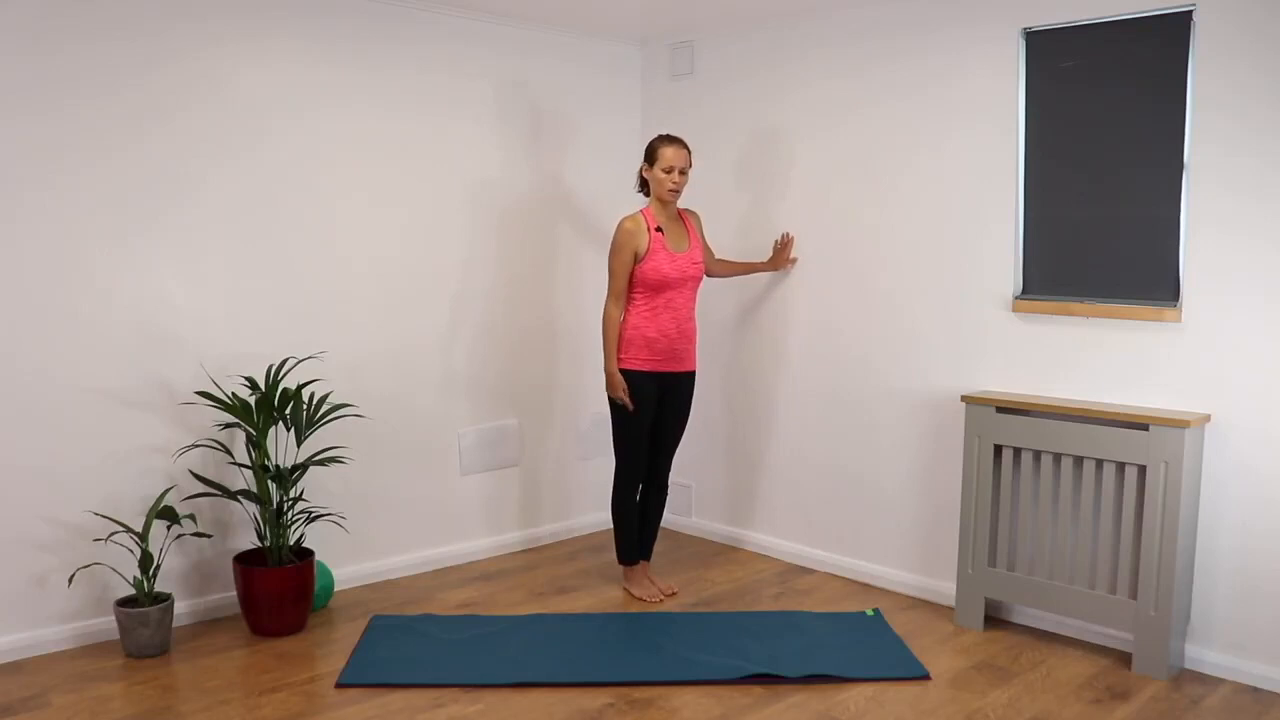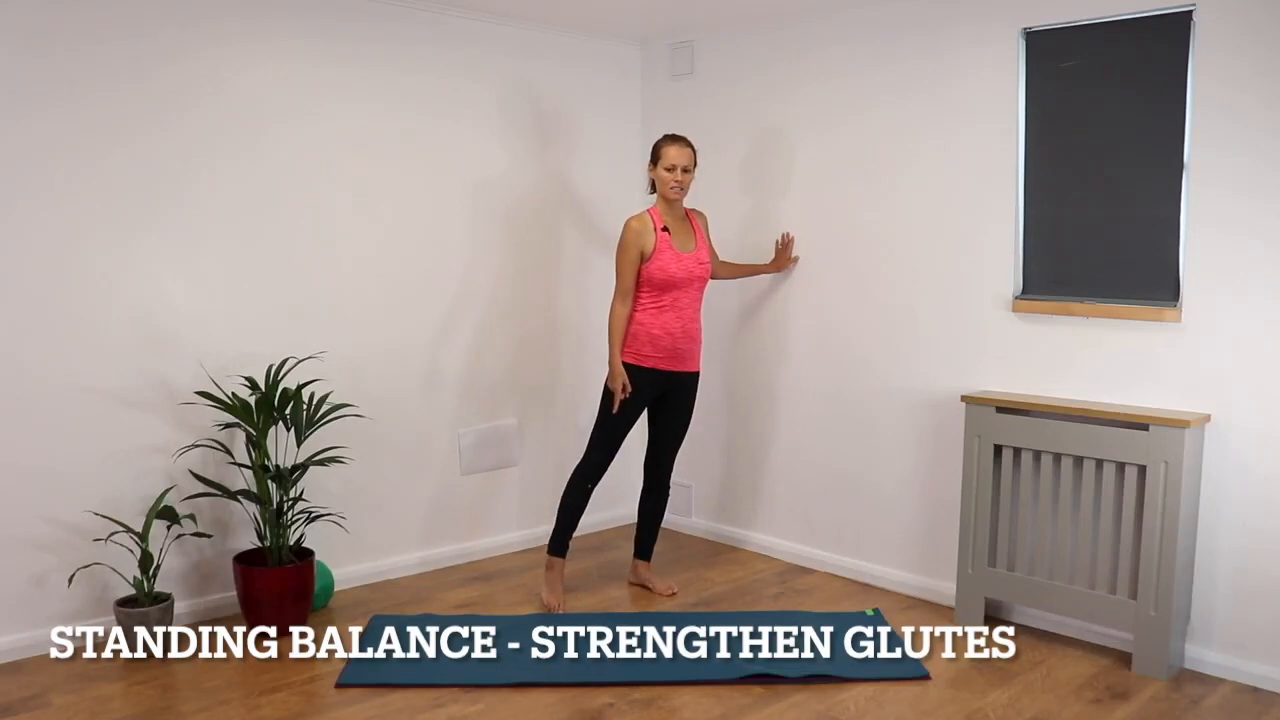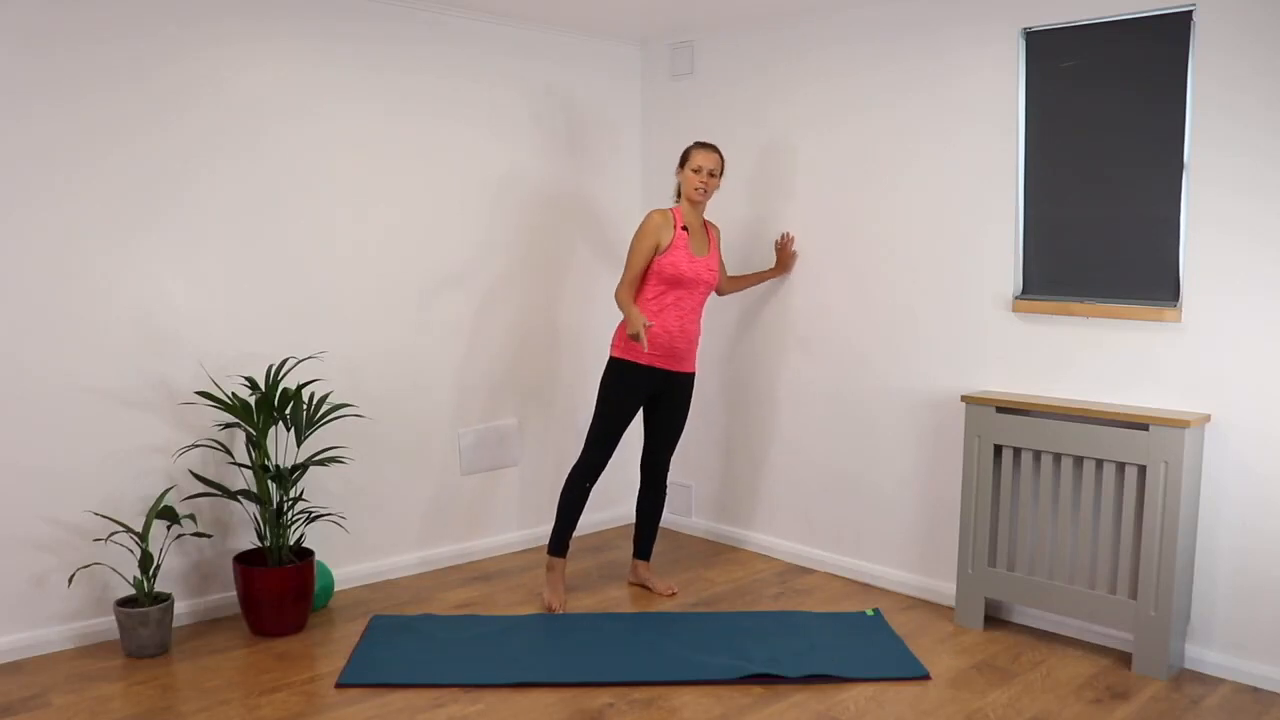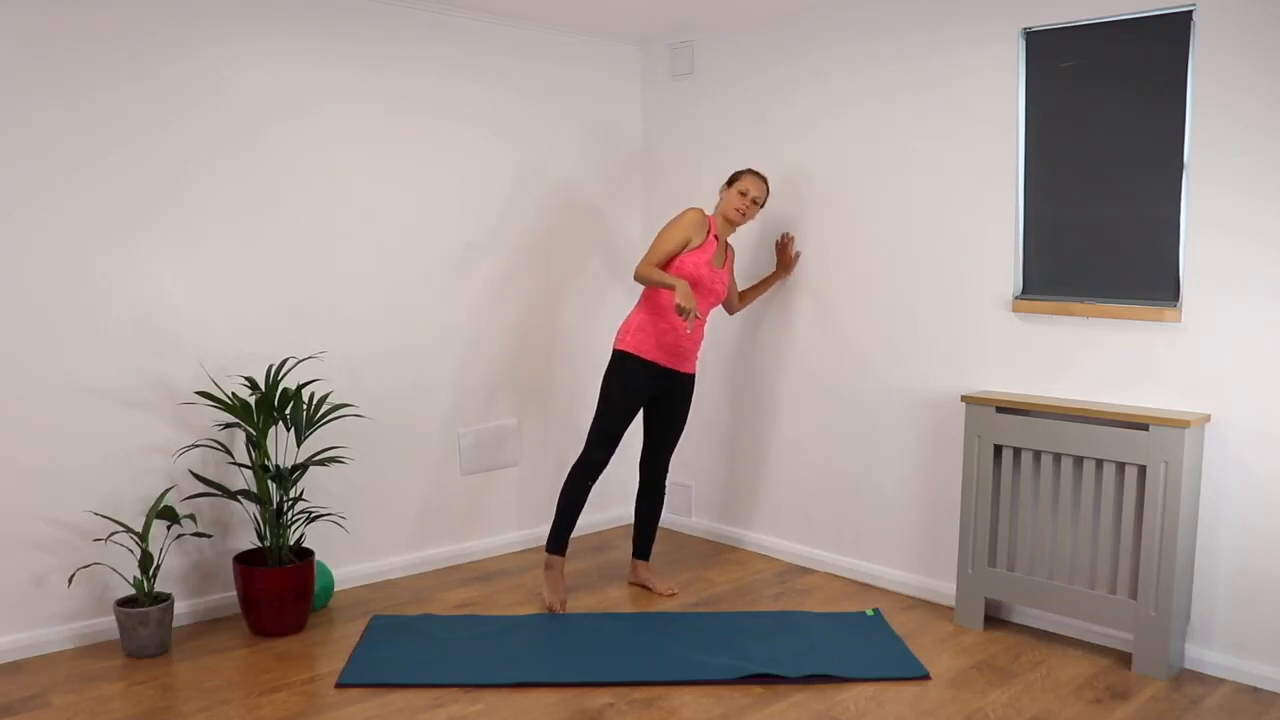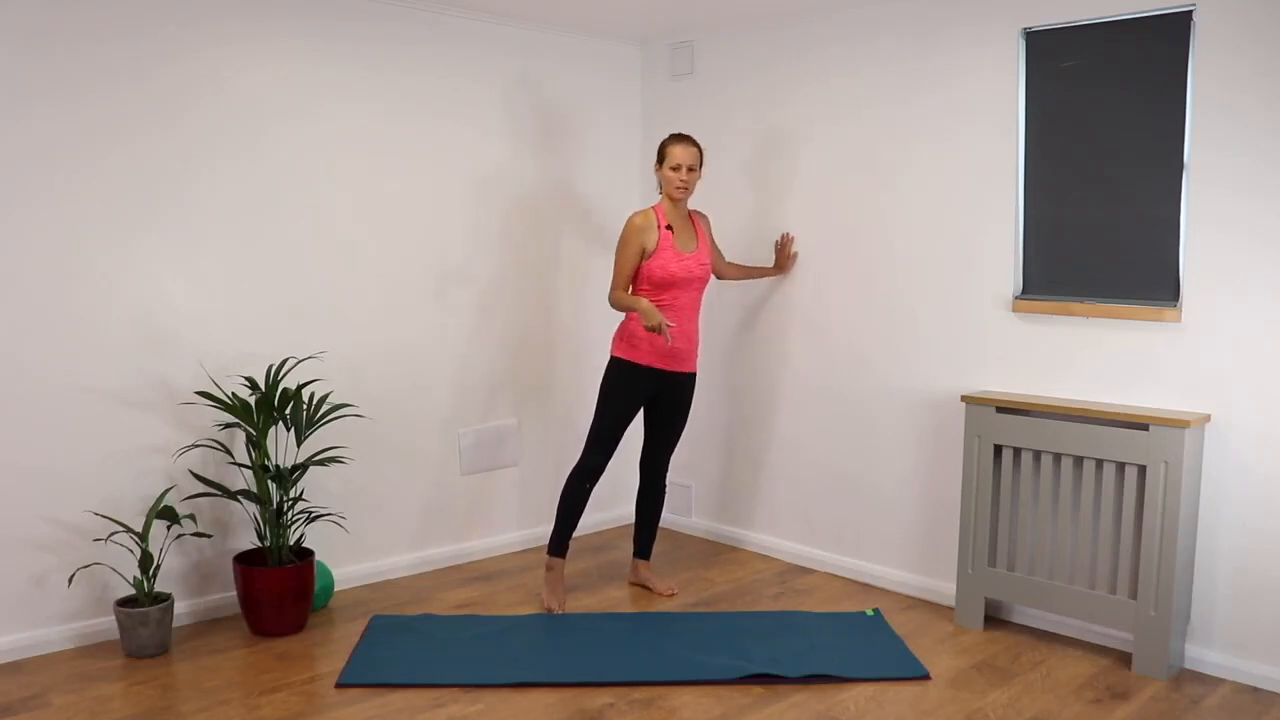
dt=1s
person 1, frame 1
left shoulder: (691, 222)
right shoulder: (631, 229)
left elbow: (711, 266)
right elbow: (615, 303)
left wrist: (768, 265)
right wrist: (611, 369)
left hip: (680, 368)
right hip: (637, 367)
left knee: (659, 471)
right knee: (630, 470)
left ankle: (644, 563)
right ankle: (630, 569)
person 1, frame 2
left shoulder: (699, 222)
right shoulder: (638, 228)
left elbow: (713, 268)
right elbow: (622, 300)
left wrist: (770, 267)
right wrist: (615, 364)
left hip: (684, 368)
right hip: (640, 364)
left knee: (661, 470)
right knee: (596, 462)
left ankle: (641, 565)
right ankle: (554, 565)
person 1, frame 3
left shoulder: (712, 233)
right shoulder: (658, 222)
left elbow: (720, 285)
right elbow: (624, 288)
left wrist: (774, 271)
right wrist: (633, 314)
left hip: (680, 369)
right hip: (634, 361)
left knee: (657, 468)
right knee: (593, 459)
left ankle: (640, 565)
right ankle: (555, 566)
person 1, frame 4
left shoulder: (728, 253)
right shoulder: (693, 221)
left elbow: (733, 304)
right elbow: (642, 270)
left wrist: (778, 274)
right wrist: (678, 284)
left hip: (680, 371)
right hip: (638, 356)
left knee: (656, 469)
right knee: (595, 456)
left ankle: (640, 565)
right ankle: (554, 563)
person 1, frame 5
left shoulder: (701, 223)
right shoulder: (641, 224)
left elbow: (720, 269)
right elbow: (615, 295)
left wrist: (773, 269)
right wrist: (642, 306)
left hip: (681, 368)
right hip: (634, 361)
left knee: (656, 467)
right knee: (594, 460)
left ankle: (641, 565)
right ankle: (554, 566)
